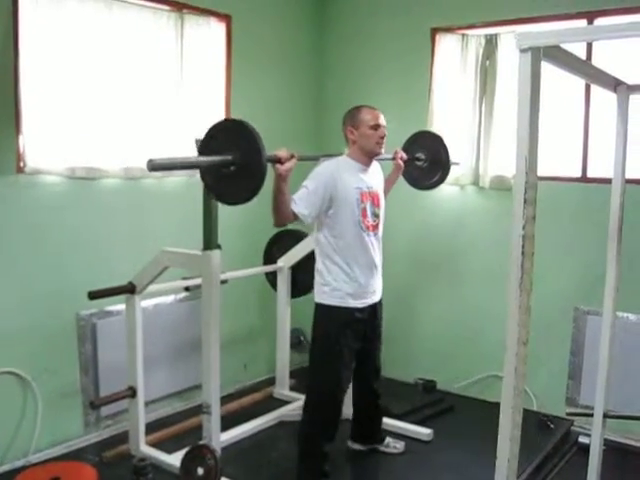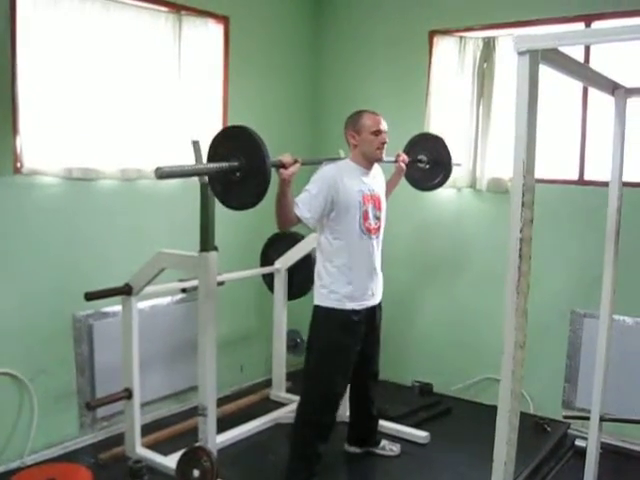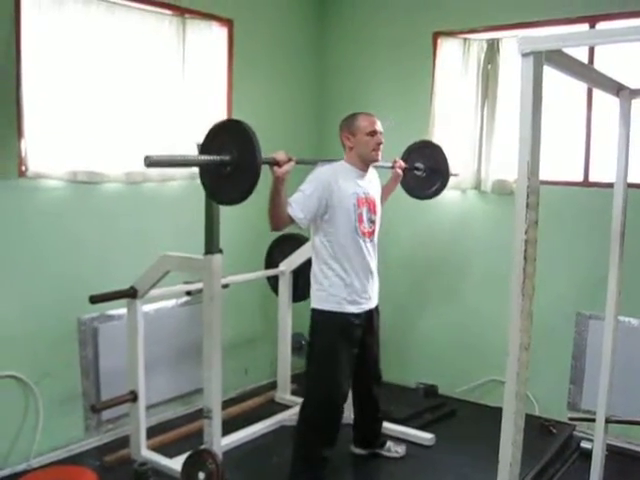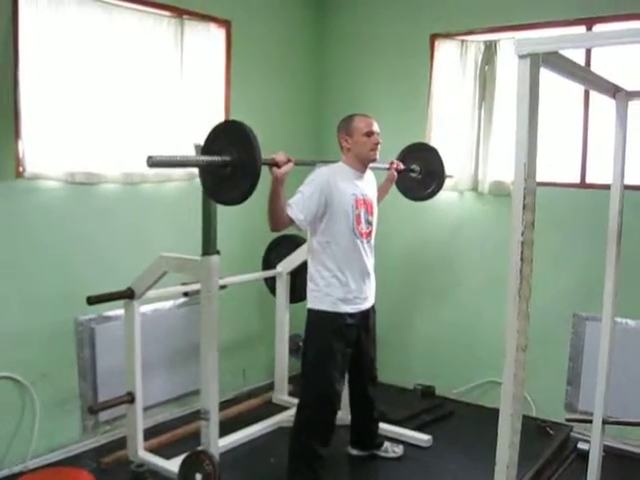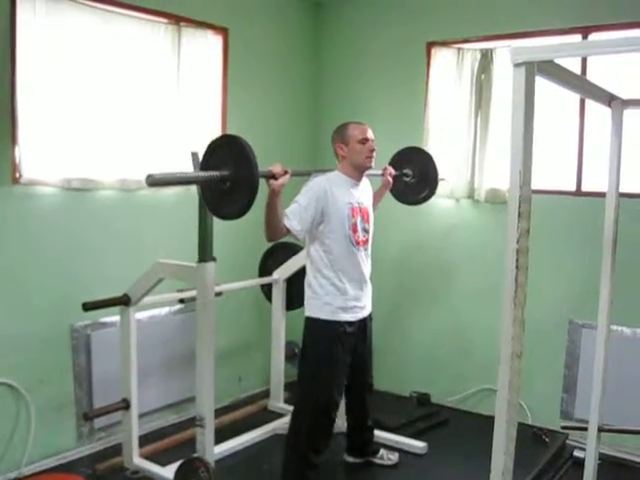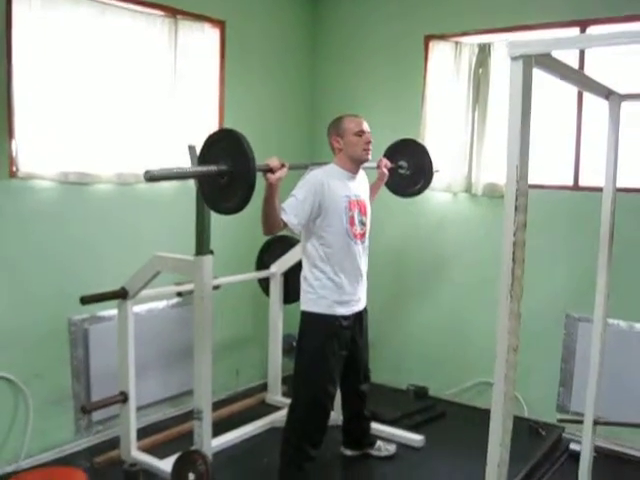
dt=0.4s
person 1, frame 1
left shoulder: (374, 171)
right shoulder: (329, 173)
right elbow: (284, 218)
left wrist: (397, 171)
right wrist: (281, 179)
left hip: (371, 294)
right hip: (338, 300)
left knee: (369, 374)
right knee: (327, 386)
left ankle: (367, 434)
person 1, frame 2
left shoulder: (375, 175)
right shoulder: (331, 176)
right elbow: (287, 222)
left wrist: (399, 173)
right wrist: (285, 183)
left hip: (370, 297)
right hip: (337, 302)
left knee: (366, 377)
right knee: (323, 389)
left ankle: (363, 437)
person 1, frame 3
left shoulder: (371, 178)
right shoulder: (327, 178)
right elbow: (279, 222)
left wrist: (395, 180)
right wrist: (279, 180)
left hip: (367, 301)
right hip: (335, 306)
left knee: (369, 379)
right knee: (326, 392)
left ankle: (369, 439)
person 1, frame 4
left shoulder: (368, 179)
right shoulder: (325, 179)
right elbow: (279, 223)
left wrist: (390, 180)
right wrist: (278, 181)
left hip: (363, 301)
right hip: (331, 306)
left knee: (365, 379)
right knee: (321, 393)
left ankle: (365, 439)
person 1, frame 5
left shoulder: (364, 187)
right shoulder: (321, 188)
right elbow: (275, 233)
left wrist: (385, 187)
right wrist: (274, 193)
left hip: (361, 309)
right hip: (329, 314)
left knee: (361, 387)
right knee: (318, 401)
left ankle: (361, 447)
person 1, frame 6
left shoulder: (359, 180)
right shoulder: (318, 181)
right elbow: (272, 227)
left wrist: (381, 180)
right wrist: (272, 187)
left hip: (356, 303)
right hip: (324, 308)
left knee: (358, 380)
right knee: (314, 395)
left ankle: (358, 439)
